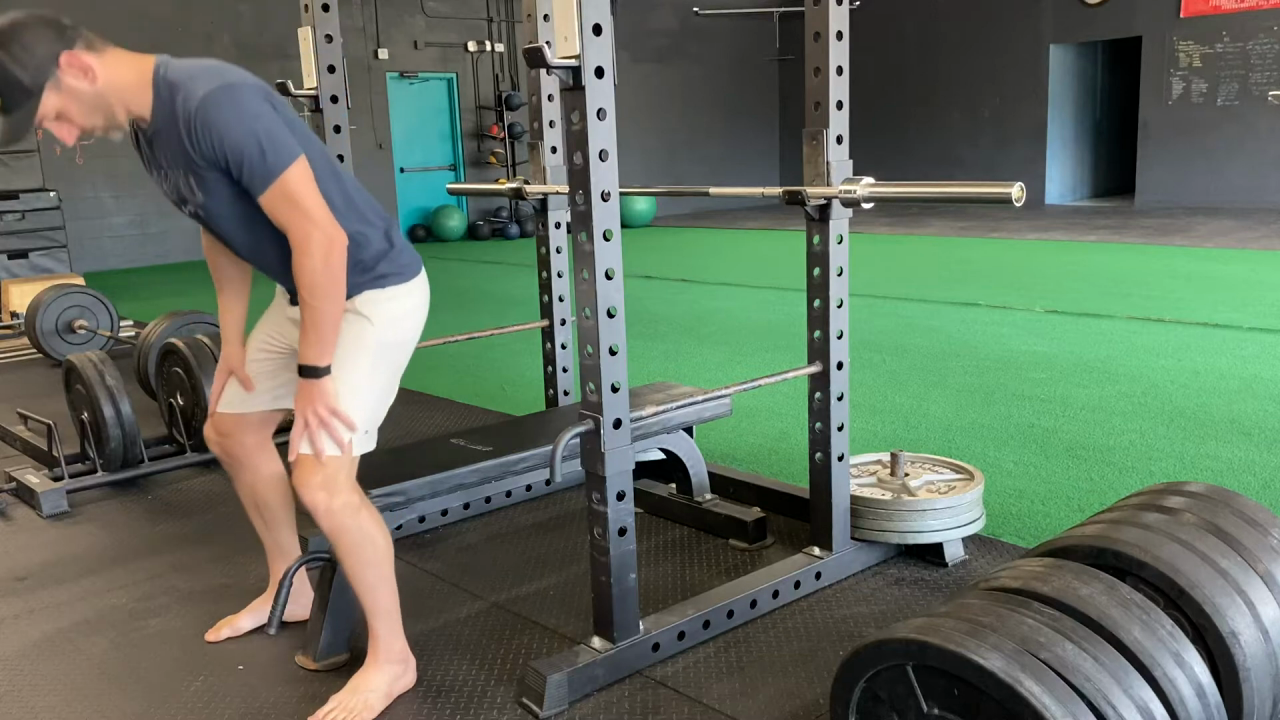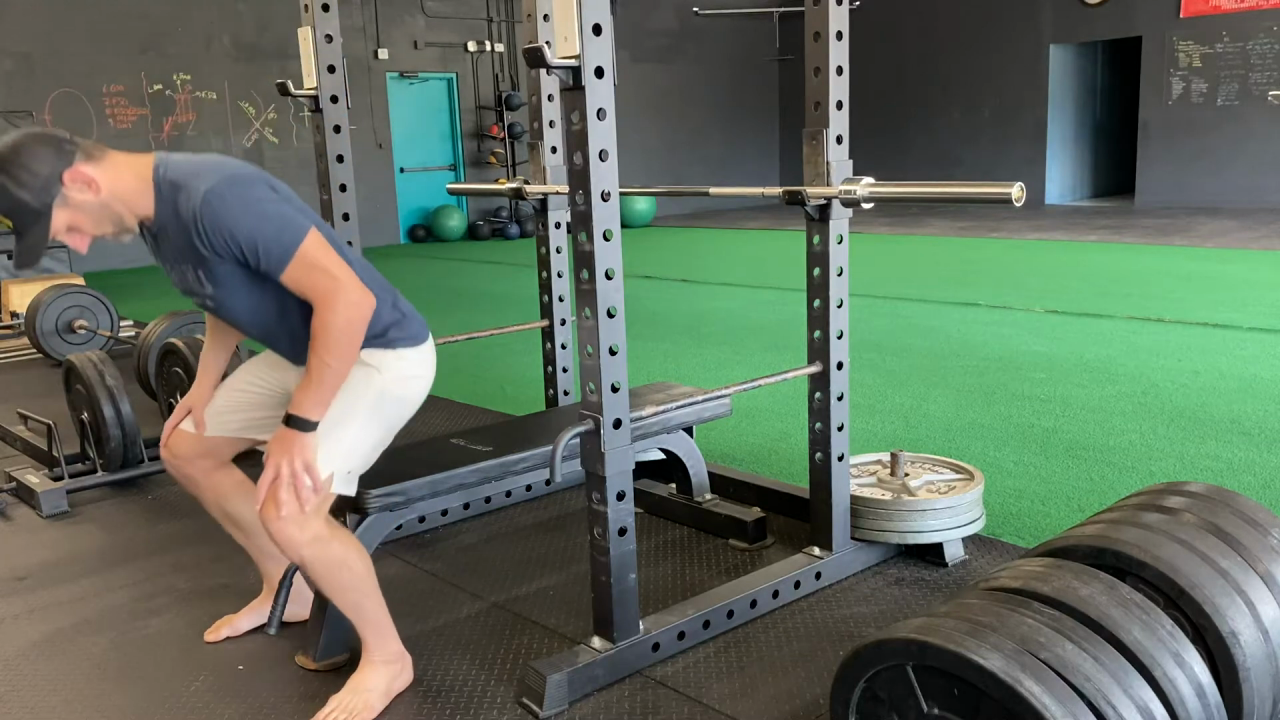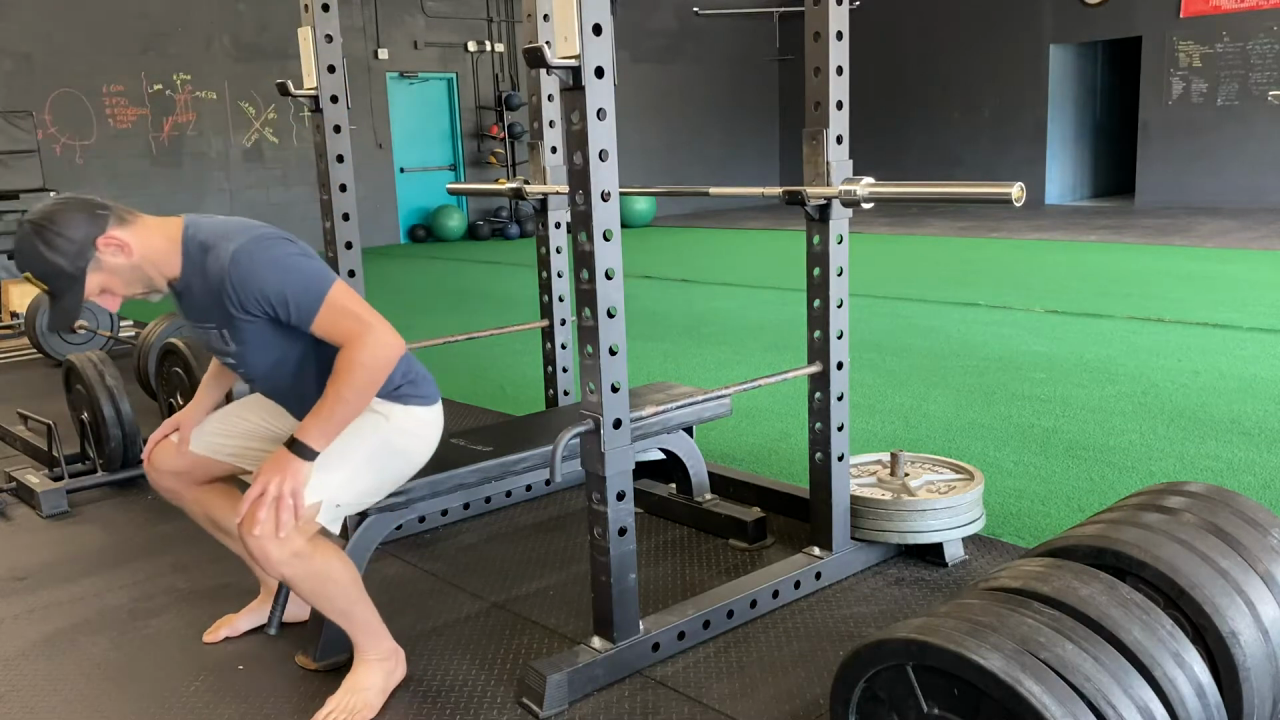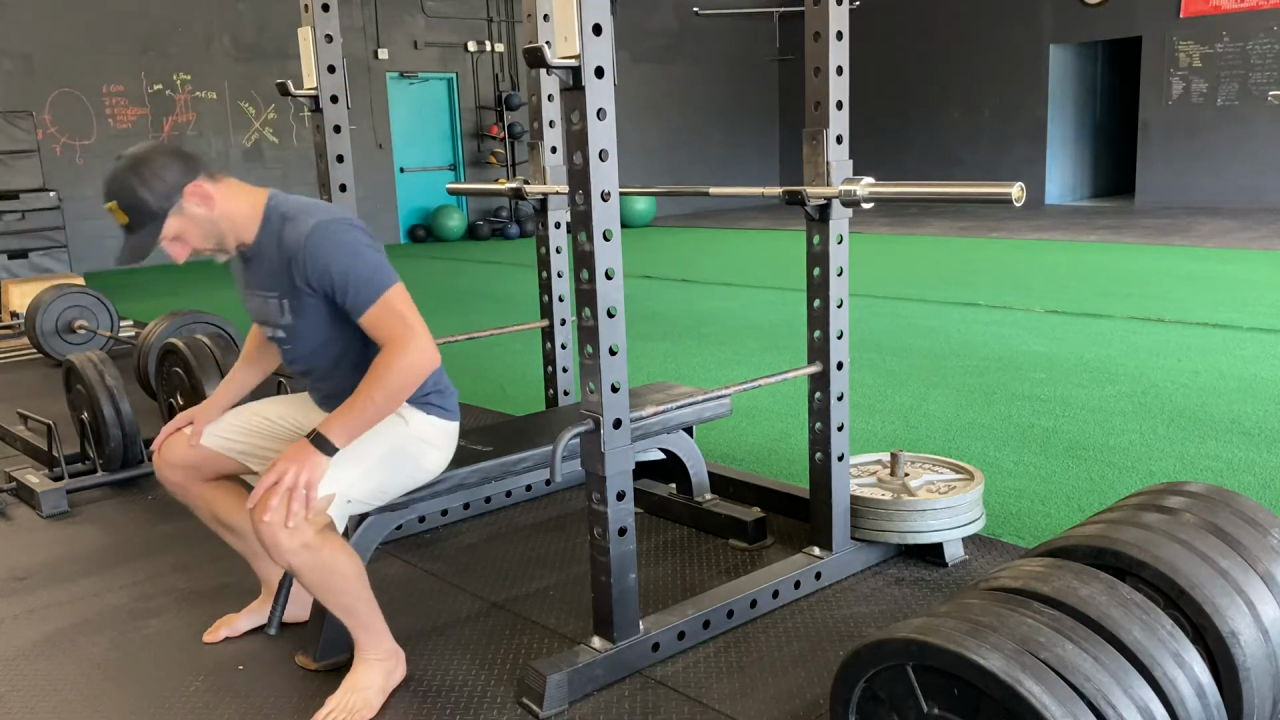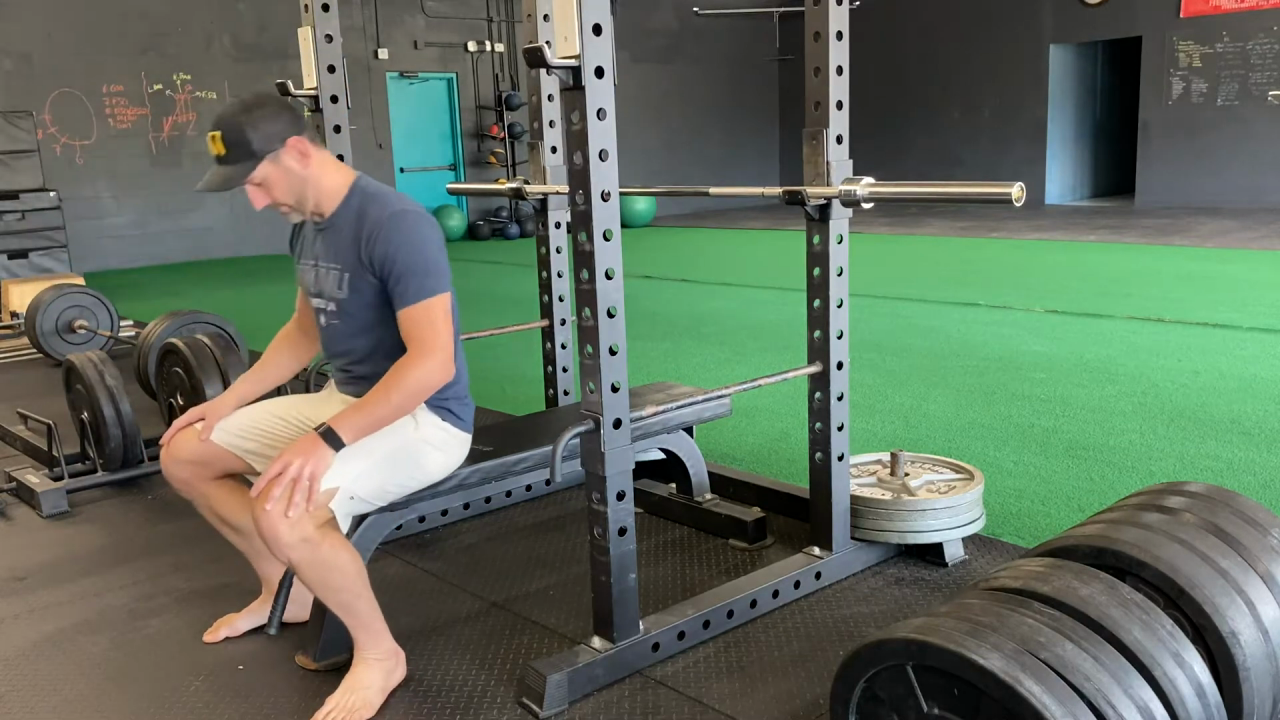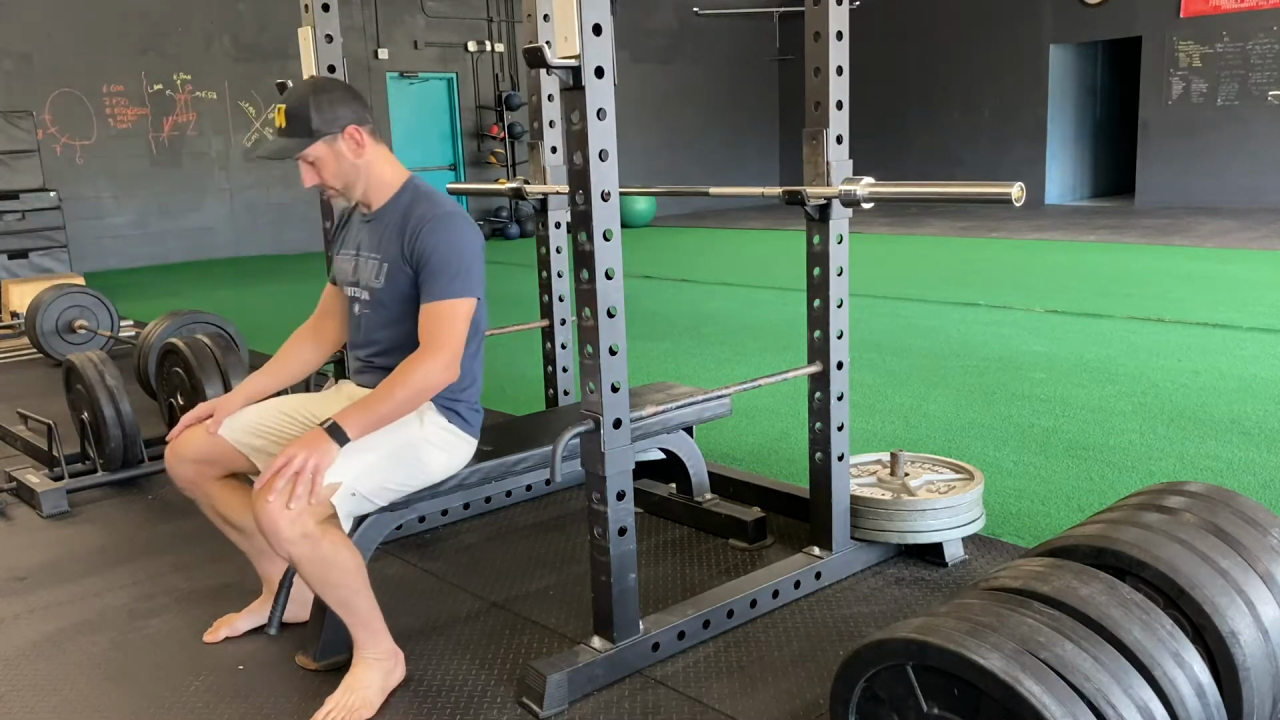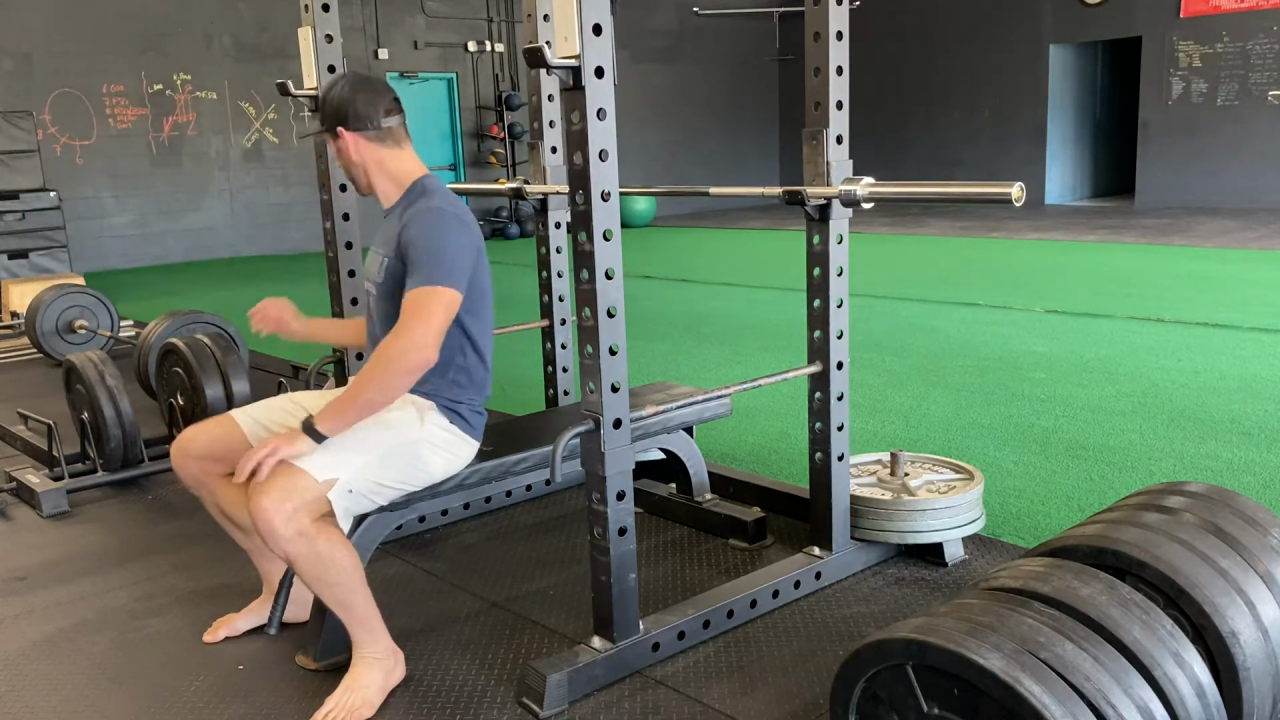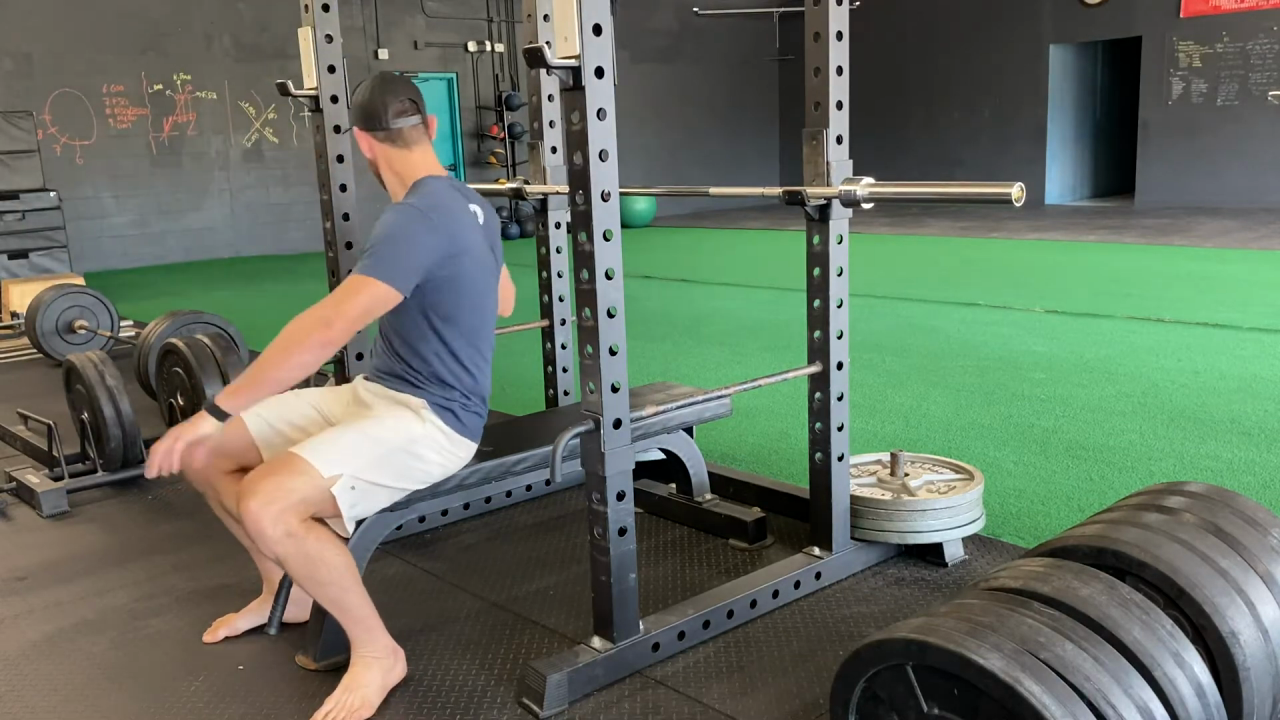
dt=0.3s
person 1, frame 1
left shoulder: (213, 102)
right shoulder: (144, 123)
left elbow: (318, 233)
left wrist: (313, 371)
right wrist: (233, 339)
left hip: (373, 288)
right hip: (304, 291)
left knee: (320, 477)
right knee: (230, 432)
left ankle: (391, 657)
right ankle: (288, 588)
person 1, frame 2
left shoulder: (213, 198)
right shoulder: (152, 207)
left elbow: (350, 298)
left wrist: (300, 425)
right wrist: (208, 381)
left hip: (384, 352)
right hip: (307, 350)
left knee: (286, 510)
right knee: (184, 447)
left ankle: (386, 657)
right ankle: (284, 590)
person 1, frame 3
left shoulder: (241, 256)
right shoulder: (179, 261)
left elbow: (377, 341)
left wrist: (300, 452)
right wrist: (201, 407)
left hip: (392, 408)
left knee: (267, 528)
right knee: (168, 463)
left ankle: (380, 655)
right ankle: (281, 593)
person 1, frame 4
left shoulder: (318, 238)
right shoulder: (240, 244)
left elbow: (414, 354)
left wrist: (321, 445)
right wrist: (217, 403)
left hip: (409, 418)
right hip: (331, 405)
left knee: (279, 514)
right knee: (176, 457)
left ankle: (379, 655)
right ankle: (282, 589)
person 1, frame 5
left shoulder: (396, 224)
right shoulder: (308, 225)
left elbow: (433, 362)
right elbow: (306, 328)
left wrist: (329, 439)
right wrist: (230, 400)
left hip: (424, 419)
right hip: (346, 399)
left knee: (280, 509)
right knee: (183, 455)
left ankle: (379, 653)
right ankle: (283, 587)
person 1, frame 6
left shoulder: (440, 225)
right shoulder: (352, 221)
left elbow: (439, 364)
right elbow: (326, 328)
left wrist: (333, 436)
right wrist: (236, 399)
left hip: (430, 418)
right hip: (358, 395)
left knee: (282, 506)
right knee: (187, 454)
left ankle: (378, 653)
right ankle: (284, 588)
person 1, frame 7
left shoulder: (435, 220)
right shoulder: (398, 214)
left elbow: (416, 348)
left wrist: (311, 431)
right wrist: (300, 329)
left hip: (432, 416)
right hip: (372, 397)
left knee: (274, 502)
right knee: (193, 451)
left ankle: (377, 653)
right ankle: (284, 588)
person 1, frame 8
left shoulder: (417, 218)
right shoulder: (467, 204)
left elbow: (328, 328)
right elbow: (503, 302)
left wrist: (218, 410)
left hip: (428, 420)
right hip: (376, 394)
left knee: (265, 506)
right knee: (200, 454)
left ankle: (377, 652)
right ankle: (284, 588)
